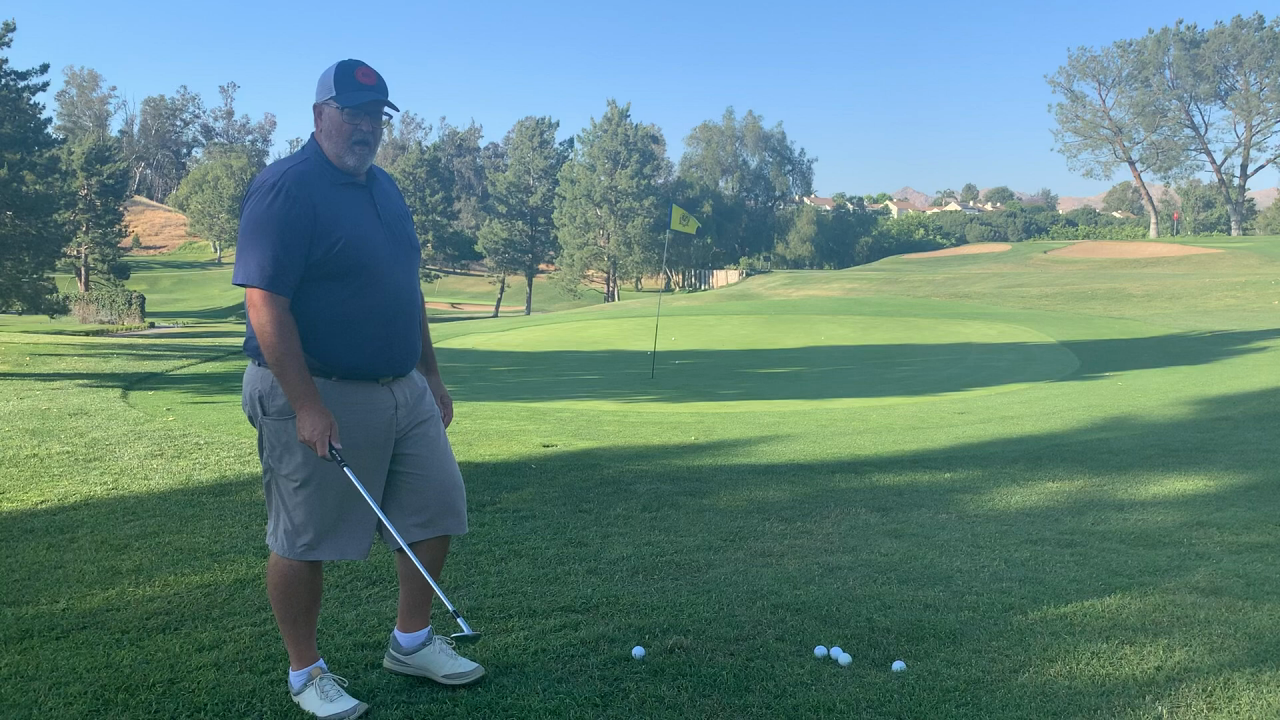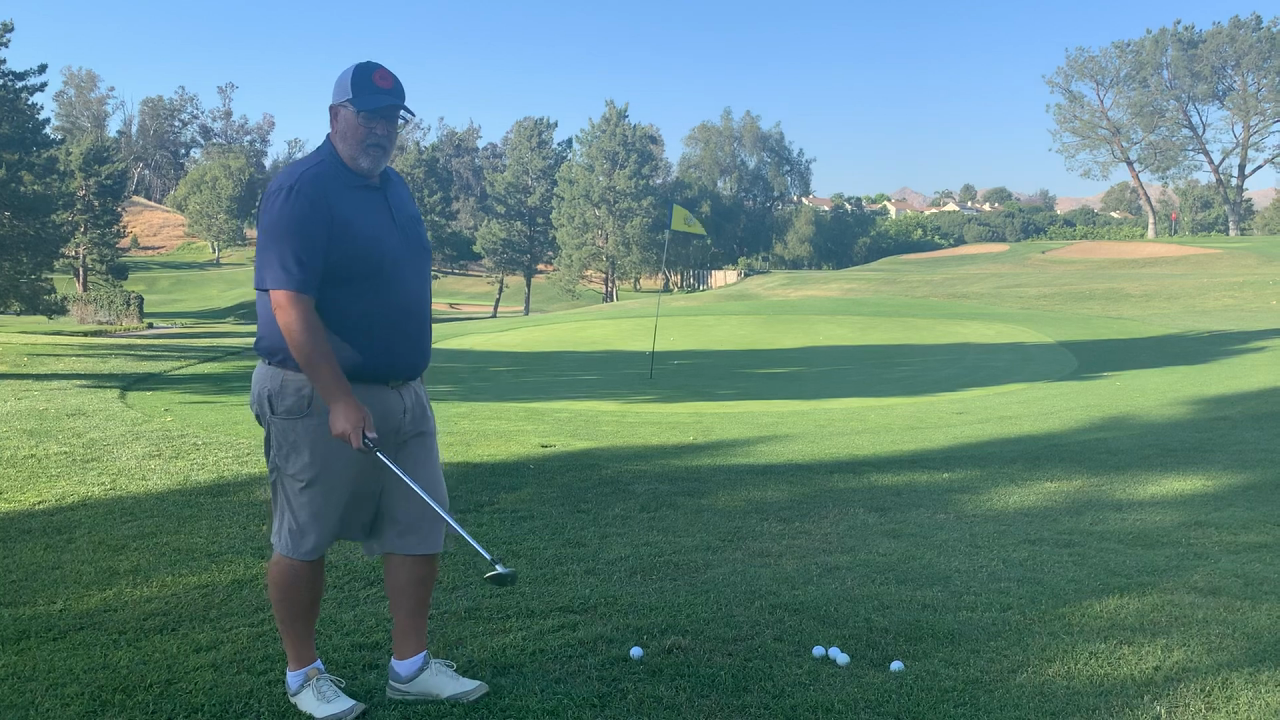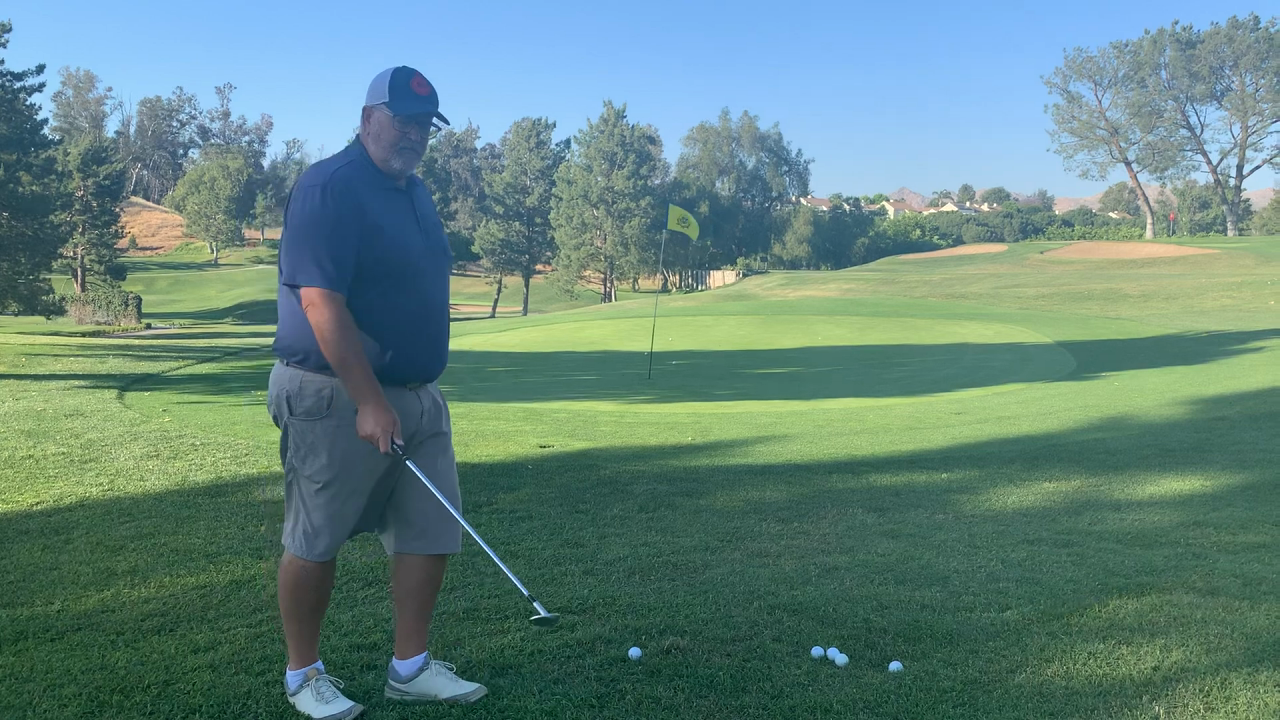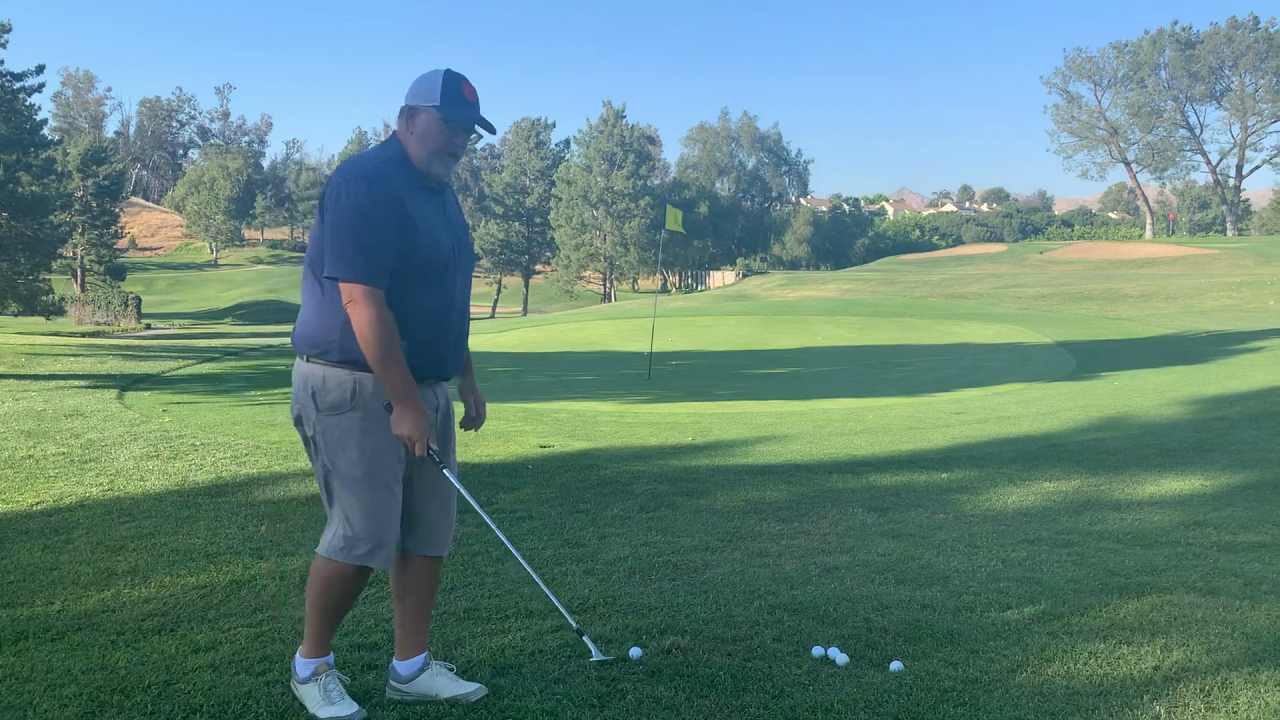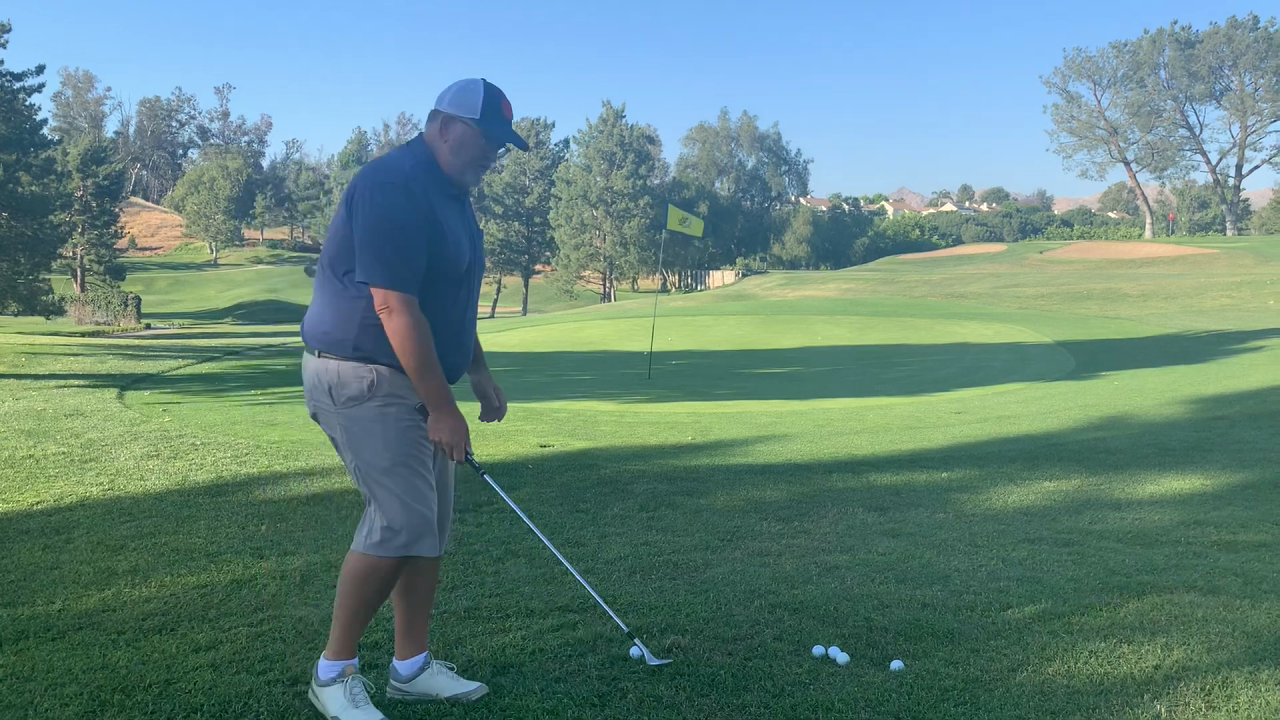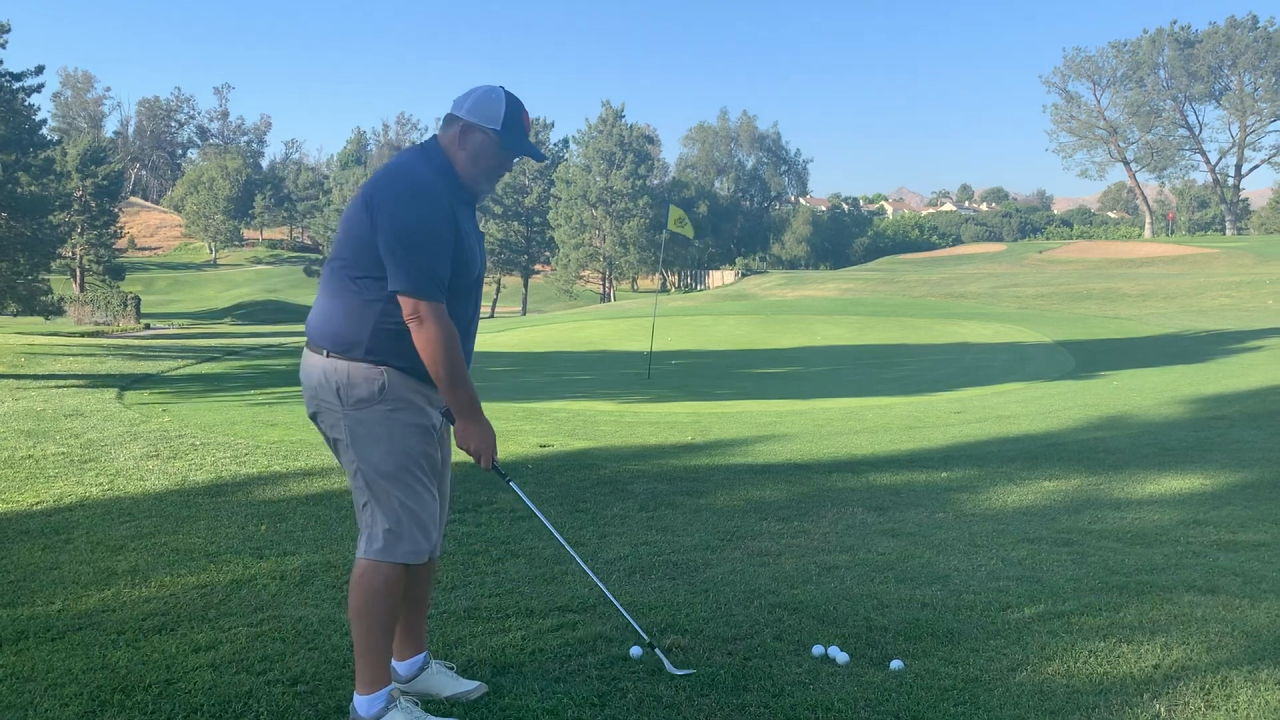
dt=0.2s
person 1, frame 1
left shoulder: (383, 187)
right shoulder: (285, 188)
right elbow: (264, 305)
left wrist: (433, 376)
right wrist: (307, 407)
left hip: (400, 389)
right hip: (315, 393)
left knee: (438, 507)
right knee: (302, 537)
left ankle: (412, 639)
person 1, frame 2
left shoulder: (395, 189)
right shoulder: (301, 189)
right elbow: (290, 305)
left wrist: (409, 384)
right wrist: (341, 400)
left hip: (404, 392)
right hip: (318, 396)
left knee: (418, 529)
right knee: (303, 539)
left ankle: (409, 665)
person 1, frame 3
left shoulder: (415, 191)
right shoulder: (330, 187)
right elbow: (322, 303)
left wrist: (426, 388)
right wrist: (371, 403)
left hip: (417, 394)
right hip: (335, 395)
left knee: (429, 530)
right knee: (317, 538)
left ankle: (410, 666)
person 1, frame 4
left shoulder: (439, 191)
right shoulder: (367, 182)
right elbow: (363, 301)
left wrist: (466, 381)
right wrist: (407, 404)
left hip: (420, 388)
right hip: (352, 387)
left knee: (428, 532)
right knee: (362, 534)
left ankle: (411, 666)
right ankle: (312, 662)
person 1, frame 5
left shoulder: (448, 192)
right shoulder: (396, 184)
right elbow: (395, 306)
left wrist: (480, 375)
right wrist: (440, 408)
left hip: (412, 381)
right hip: (362, 379)
left knee: (427, 527)
right knee: (397, 525)
left ankle: (411, 664)
person 1, frame 6
left shoulder: (442, 189)
right shoulder: (417, 190)
right elbow: (424, 316)
left wrist: (453, 401)
right wrist: (469, 415)
left hip: (399, 381)
right hip: (365, 380)
left knee: (421, 529)
right knee: (394, 532)
left ankle: (409, 664)
